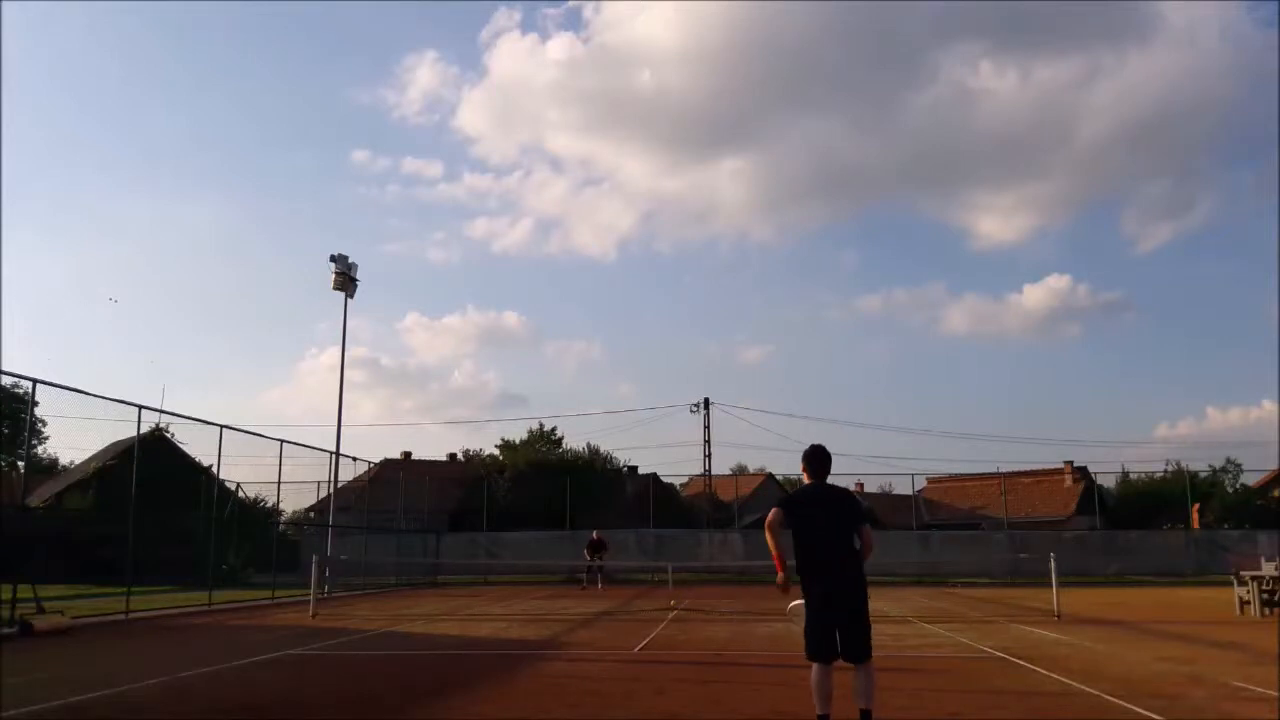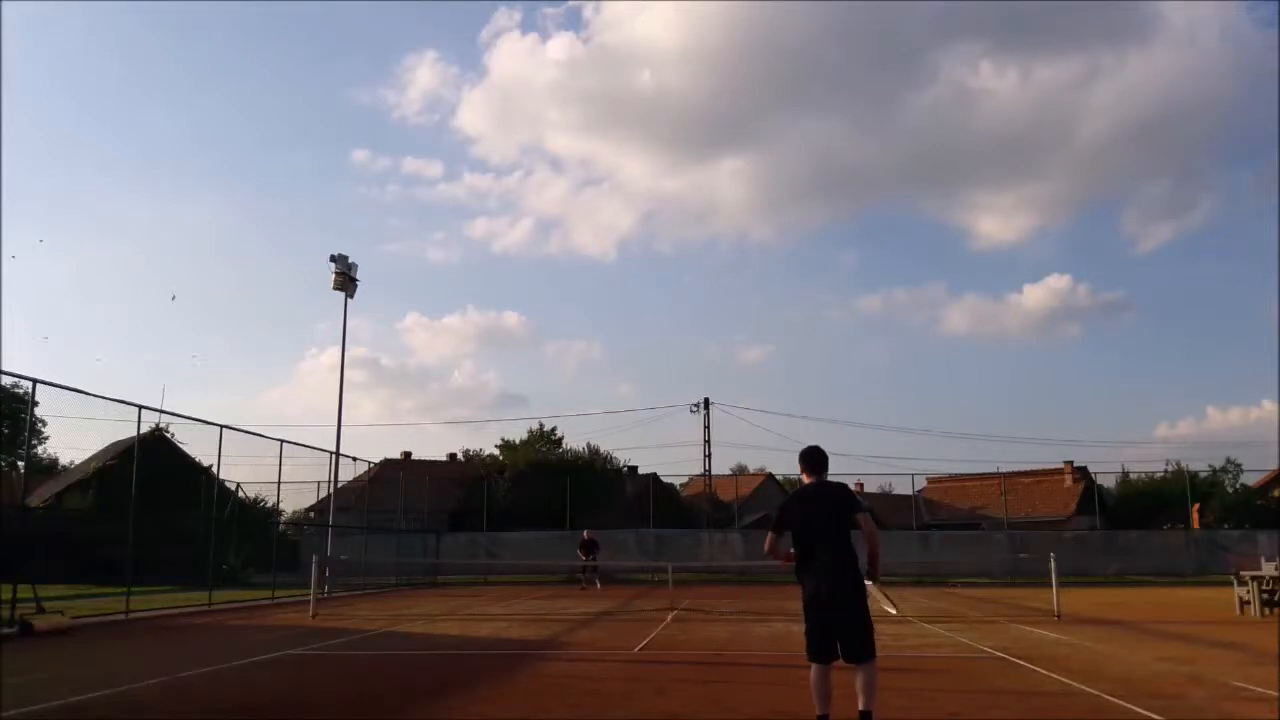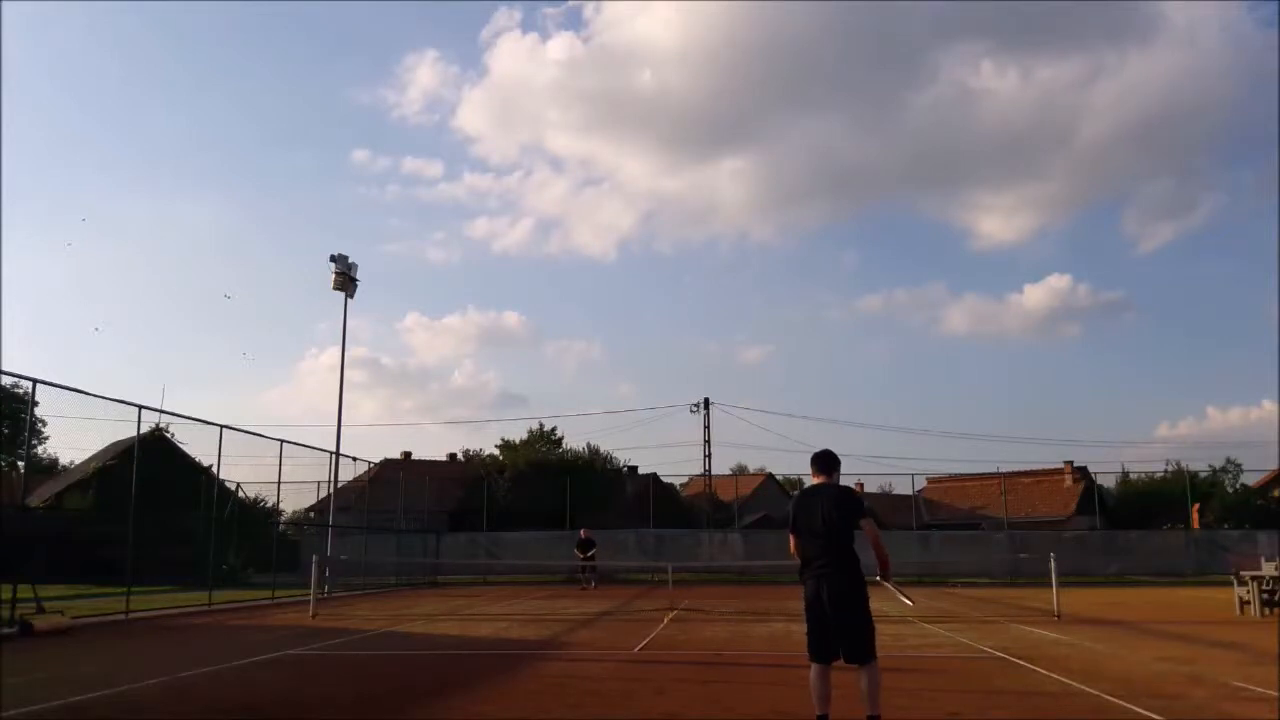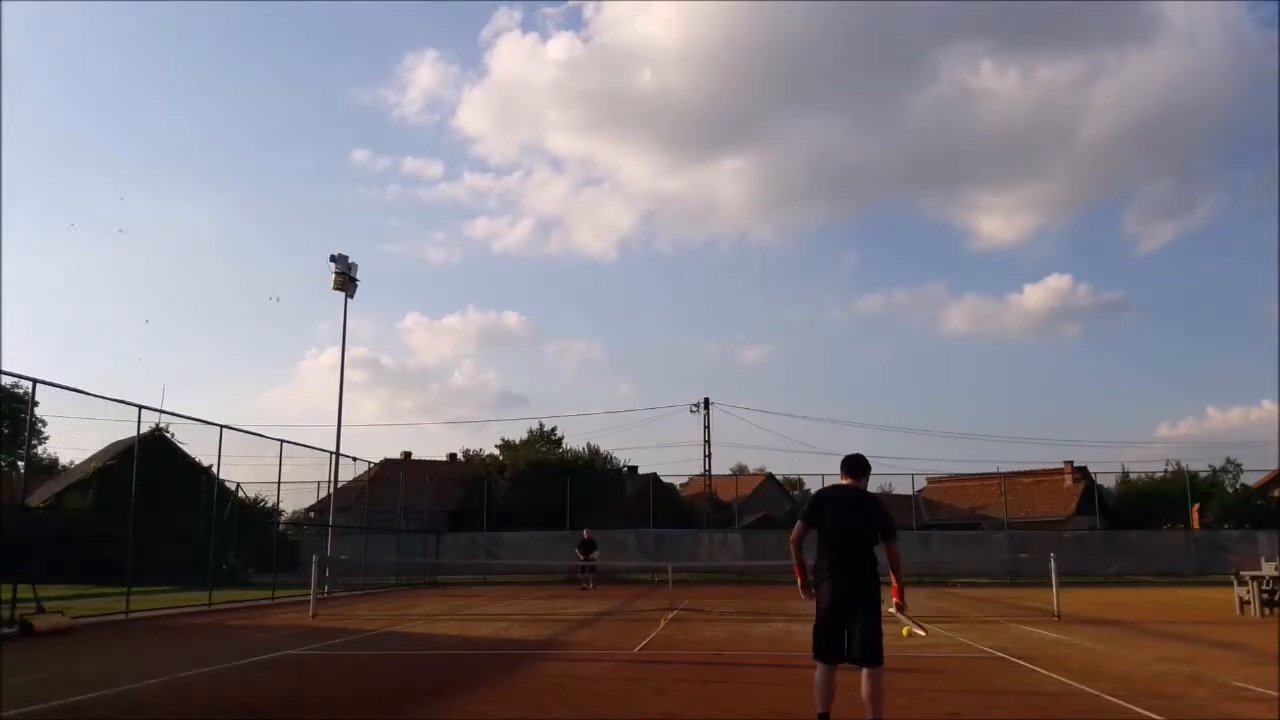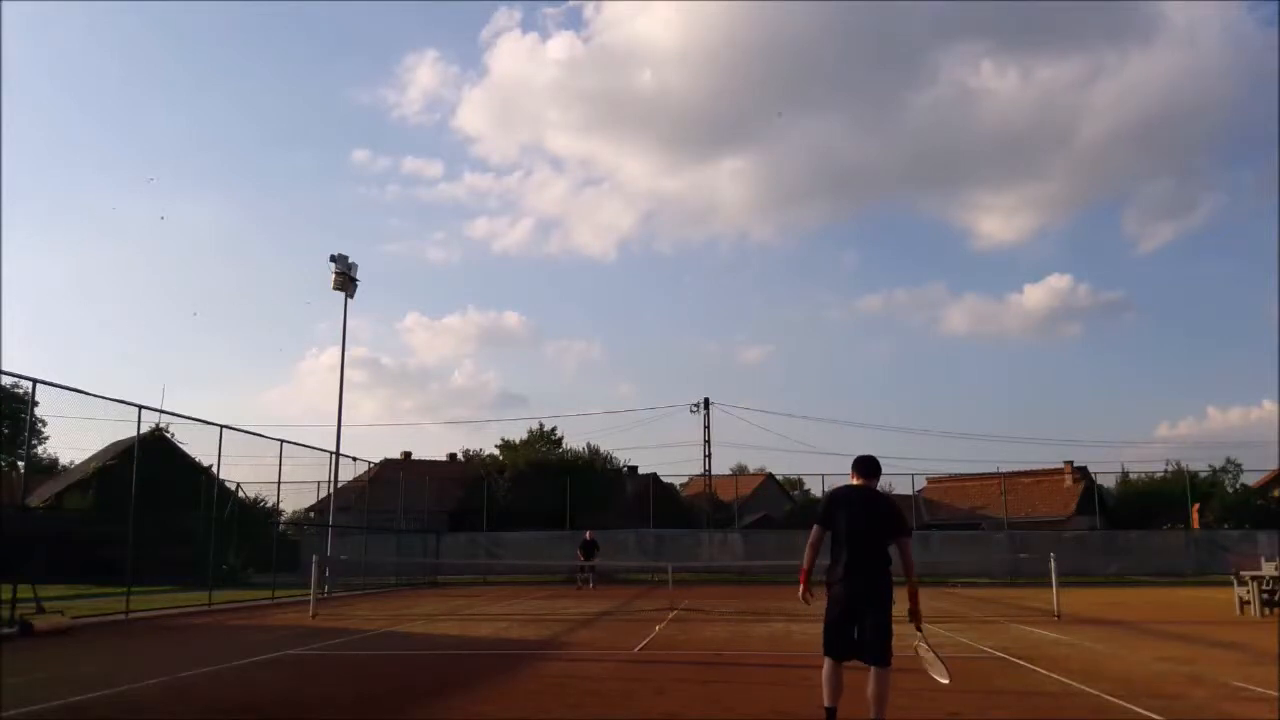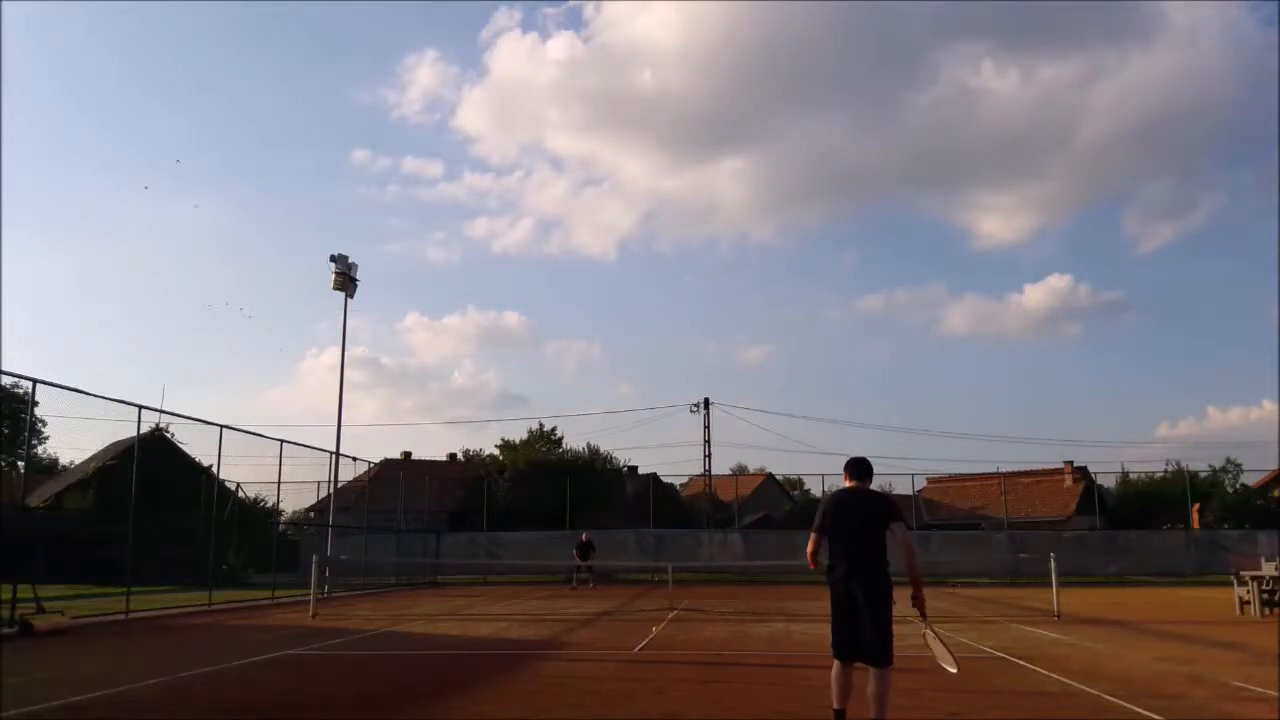
dt=0.3s
person 1, frame 1
left shoulder: (793, 499)
right shoulder: (845, 497)
left elbow: (771, 524)
right elbow: (867, 543)
left wrist: (781, 569)
left hip: (816, 586)
right hip: (851, 582)
left knee: (821, 660)
right knee: (861, 659)
person 1, frame 2
left shoulder: (791, 502)
right shoulder: (841, 492)
left elbow: (770, 548)
right elbow: (870, 531)
left wrist: (790, 556)
right wrist: (873, 565)
left hip: (812, 585)
right hip: (846, 580)
left knee: (820, 660)
right knee: (864, 658)
person 1, frame 3
left shoulder: (799, 500)
right shoulder: (845, 495)
right elbow: (873, 535)
right wrist: (884, 566)
left hip: (813, 583)
right hip: (846, 581)
left knee: (820, 661)
right knee: (865, 659)
person 1, frame 4
left shoulder: (821, 497)
right shoulder: (874, 504)
left elbow: (795, 540)
right elbow: (893, 555)
left wrist: (802, 576)
right wrist: (898, 593)
left hip: (828, 584)
right hip: (863, 584)
left knee: (826, 661)
right knee: (871, 663)
person 1, frame 5
left shoulder: (834, 497)
right shoulder: (889, 505)
left elbow: (814, 542)
right elbow: (906, 557)
left wrist: (804, 581)
right wrist: (914, 600)
left hip: (840, 583)
right hip: (877, 585)
left knee: (833, 656)
right knee: (879, 663)
person 1, frame 6
left shoulder: (830, 502)
right shoulder: (883, 502)
left elbow: (812, 549)
right elbow: (904, 543)
left wrist: (813, 562)
right wrist: (917, 586)
left hip: (840, 585)
right hip: (875, 585)
left knee: (842, 659)
right knee: (879, 663)
